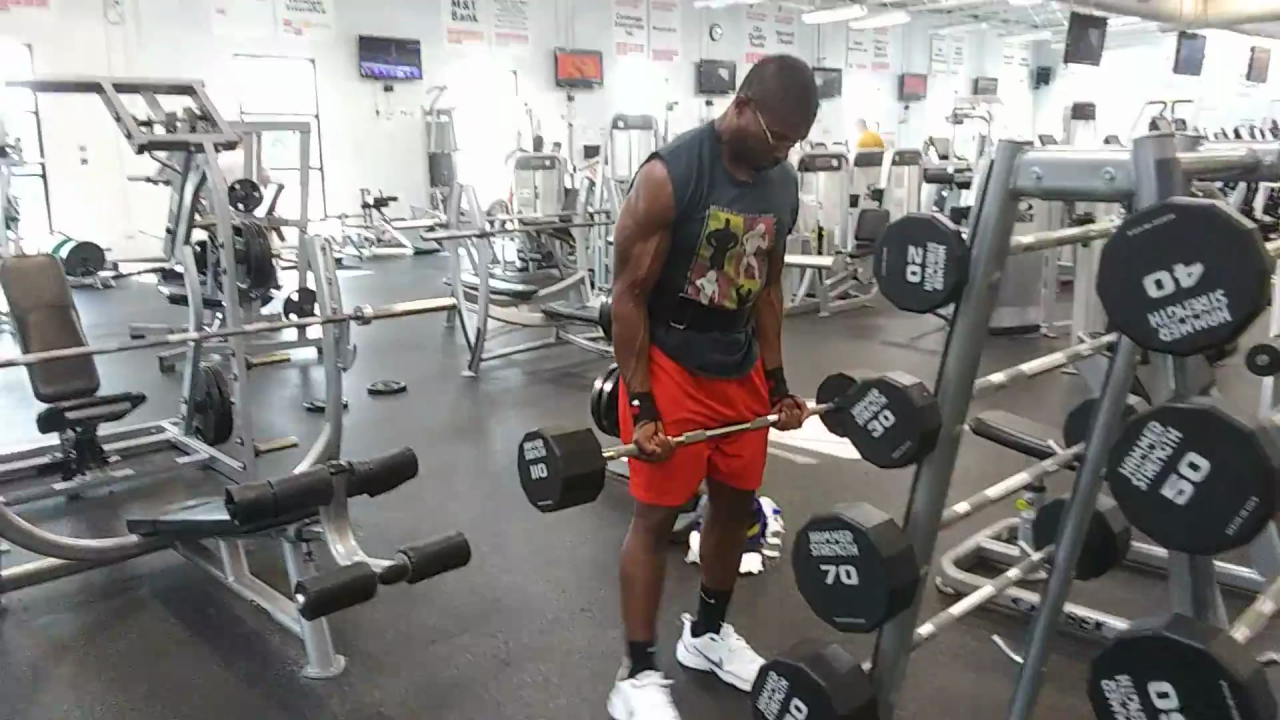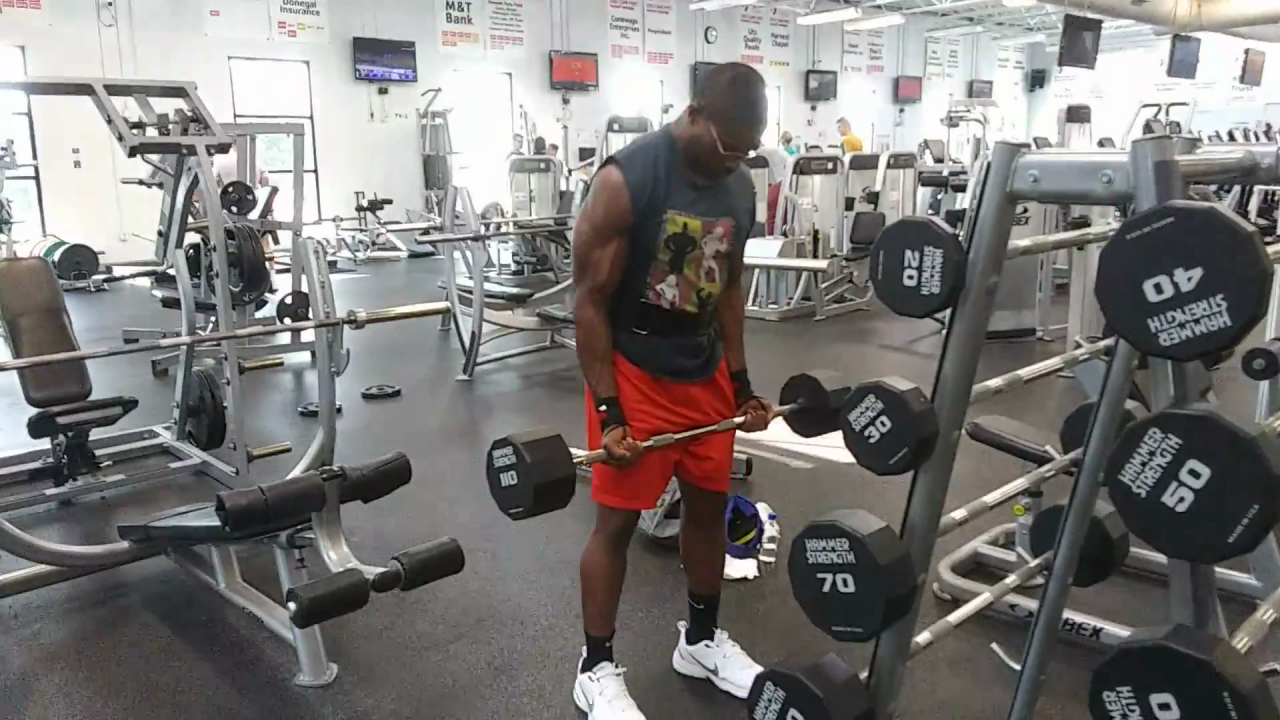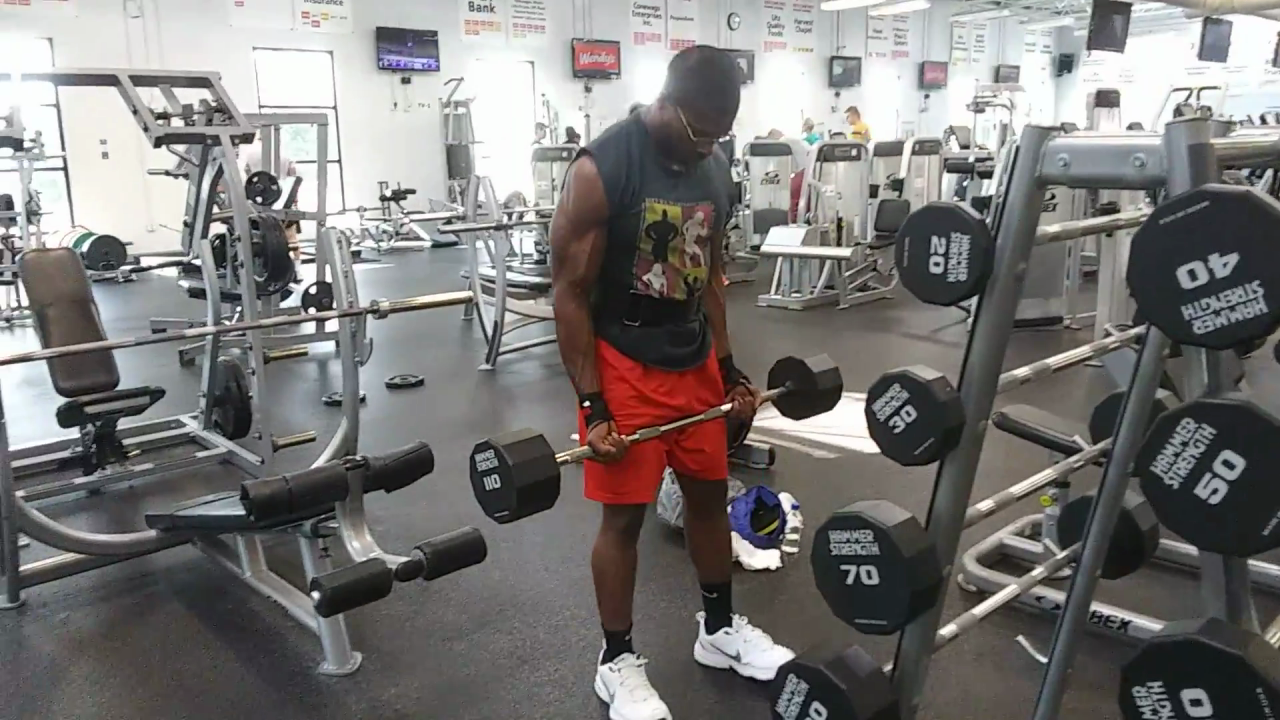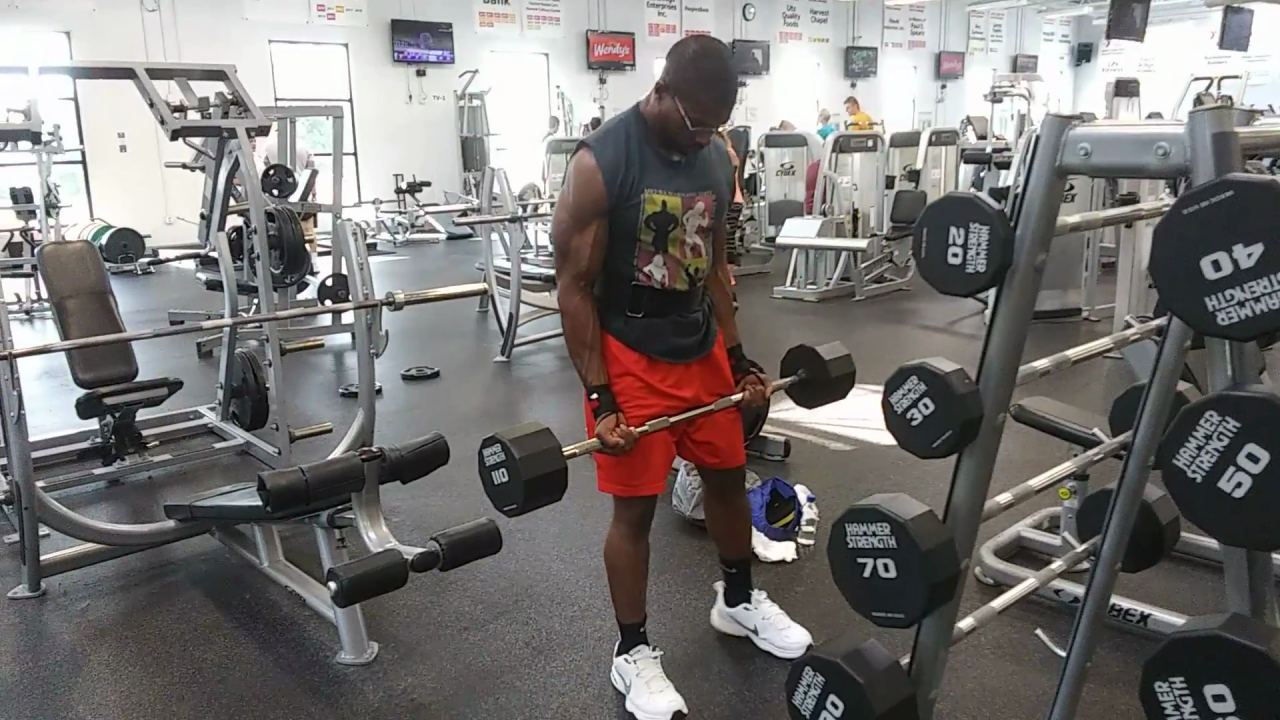
dt=0.3s
person 1, frame 1
left shoulder: (782, 183)
right shoulder: (669, 175)
right elbow: (629, 294)
left wrist: (776, 381)
right wrist: (640, 404)
left hip: (739, 372)
right hip: (670, 367)
left knee: (736, 503)
right knee: (655, 518)
left ankle: (707, 632)
person 1, frame 2
left shoulder: (740, 188)
right shoulder: (625, 179)
right elbow: (590, 300)
left wrist: (741, 383)
right wrist: (609, 411)
left hip: (704, 375)
right hip: (634, 373)
left knee: (710, 506)
right knee: (617, 520)
left ankle: (701, 640)
person 1, frame 3
left shoulder: (716, 170)
right shoulder: (600, 170)
right elbow: (570, 294)
left wrist: (728, 369)
right wrist: (592, 407)
left hip: (694, 361)
right hip: (624, 367)
left knee: (710, 493)
right knee: (624, 514)
left ankle: (720, 629)
right ankle: (617, 661)
person 1, frame 4
left shoulder: (717, 159)
right shoulder: (600, 163)
right elbow: (575, 288)
left wrist: (738, 357)
right wrist: (599, 399)
left hip: (703, 349)
right hip: (631, 359)
left knee: (728, 477)
right knee: (635, 506)
left ankle: (738, 599)
right ankle: (632, 652)
